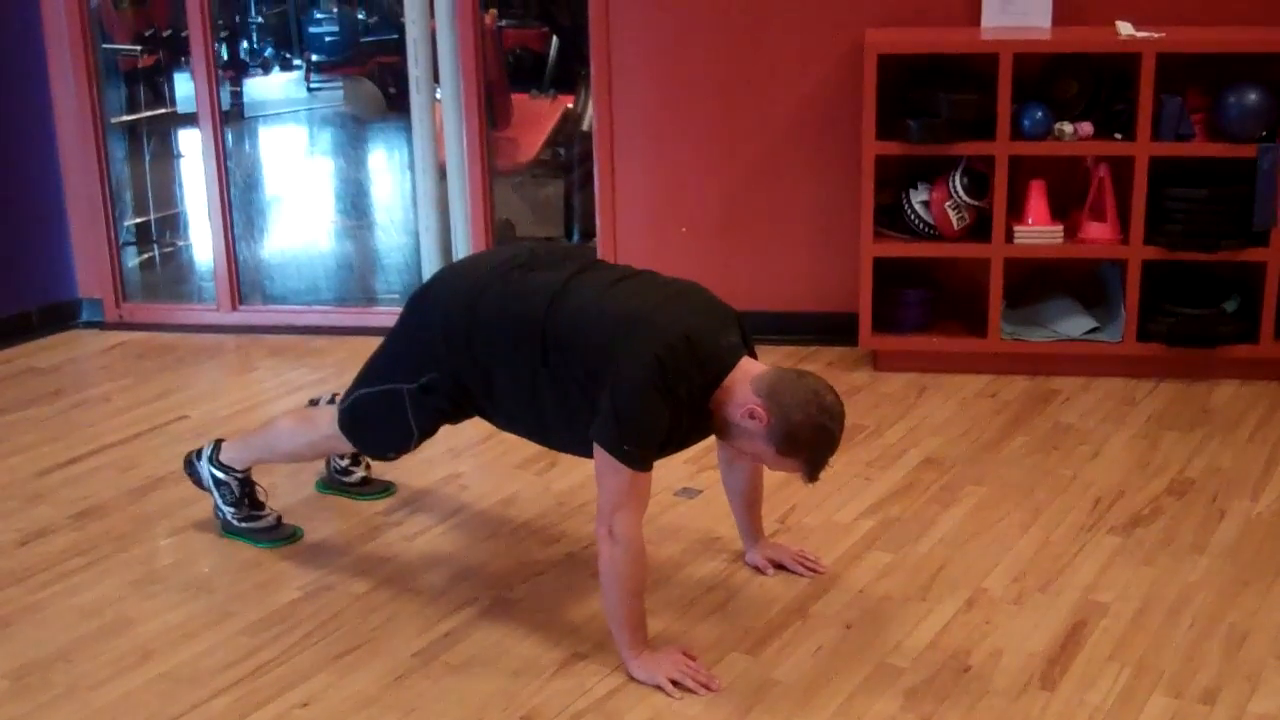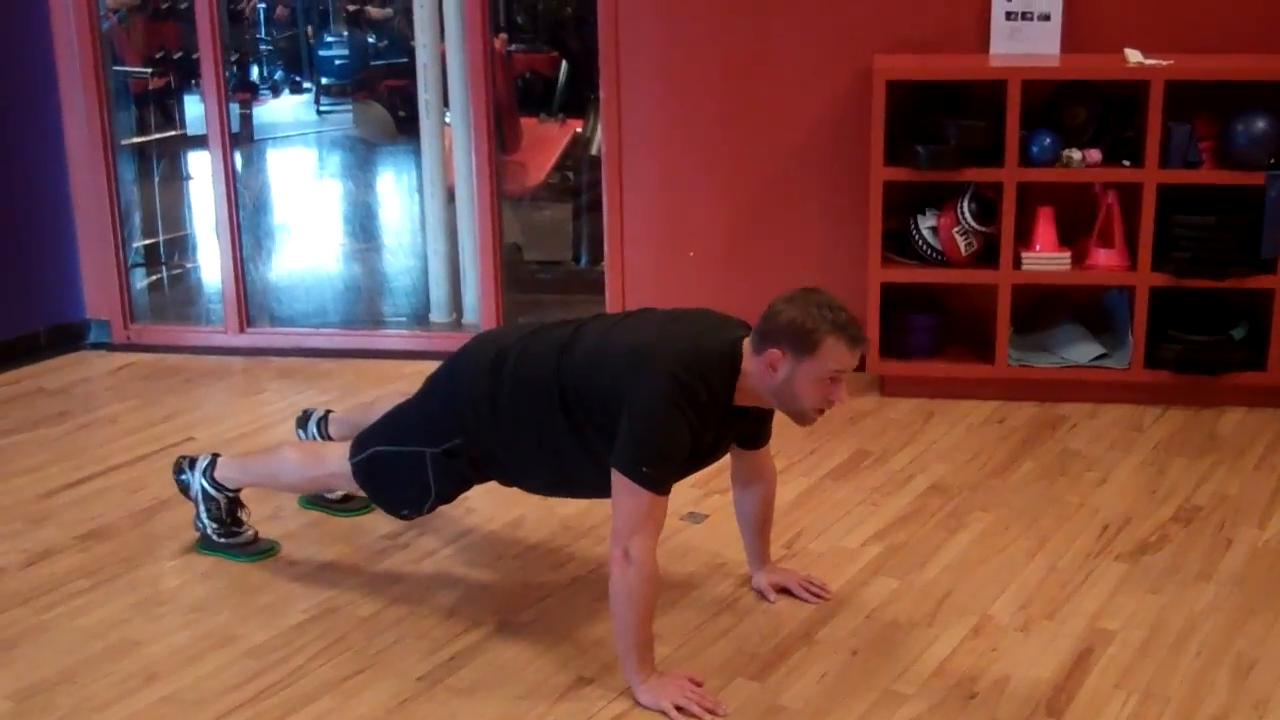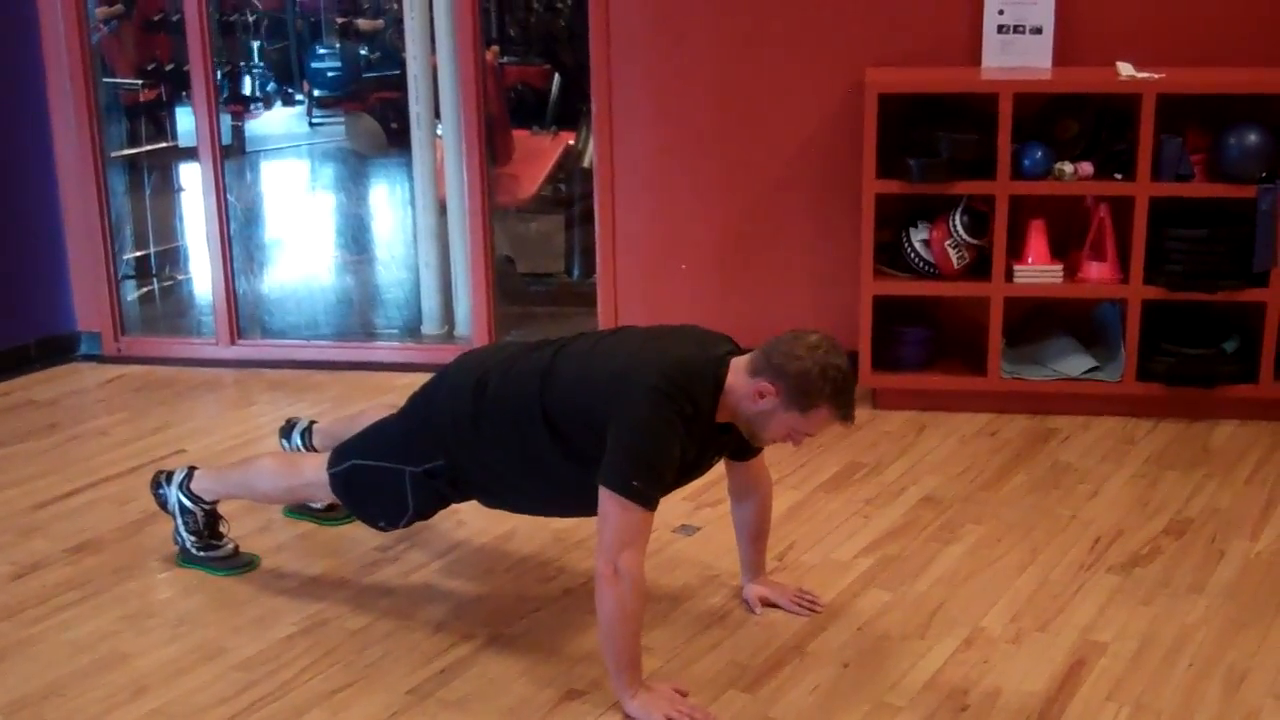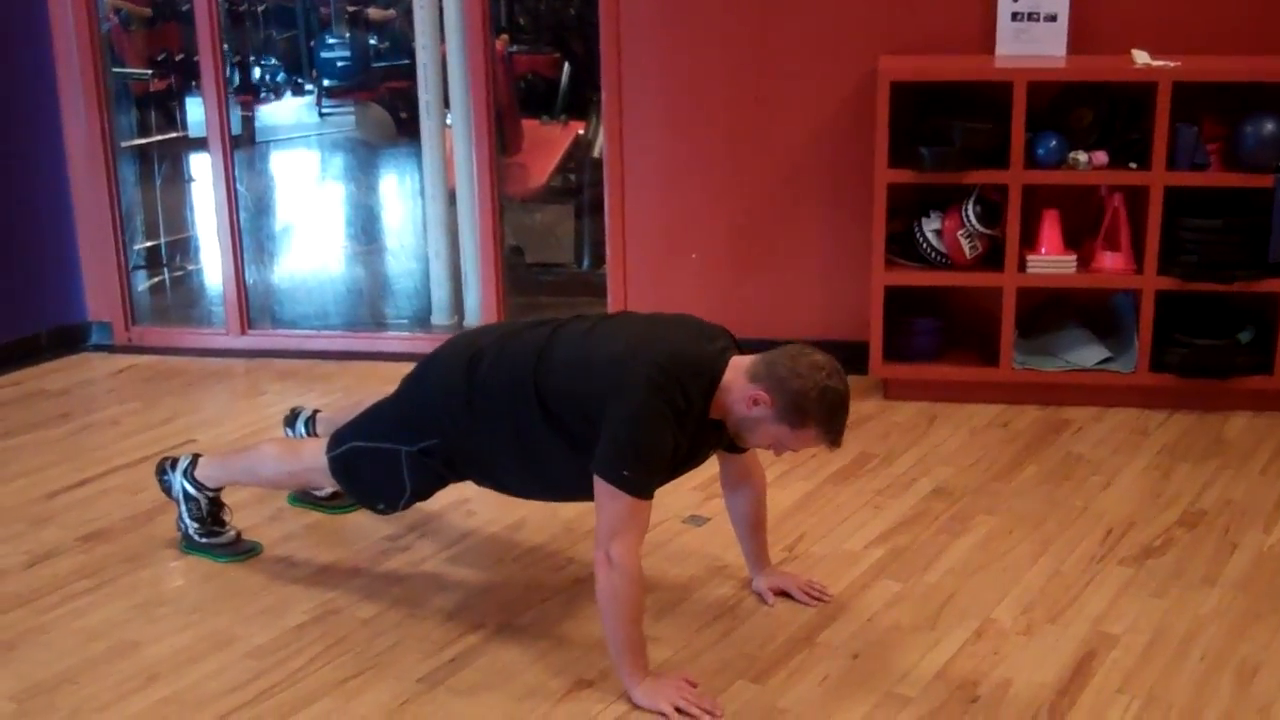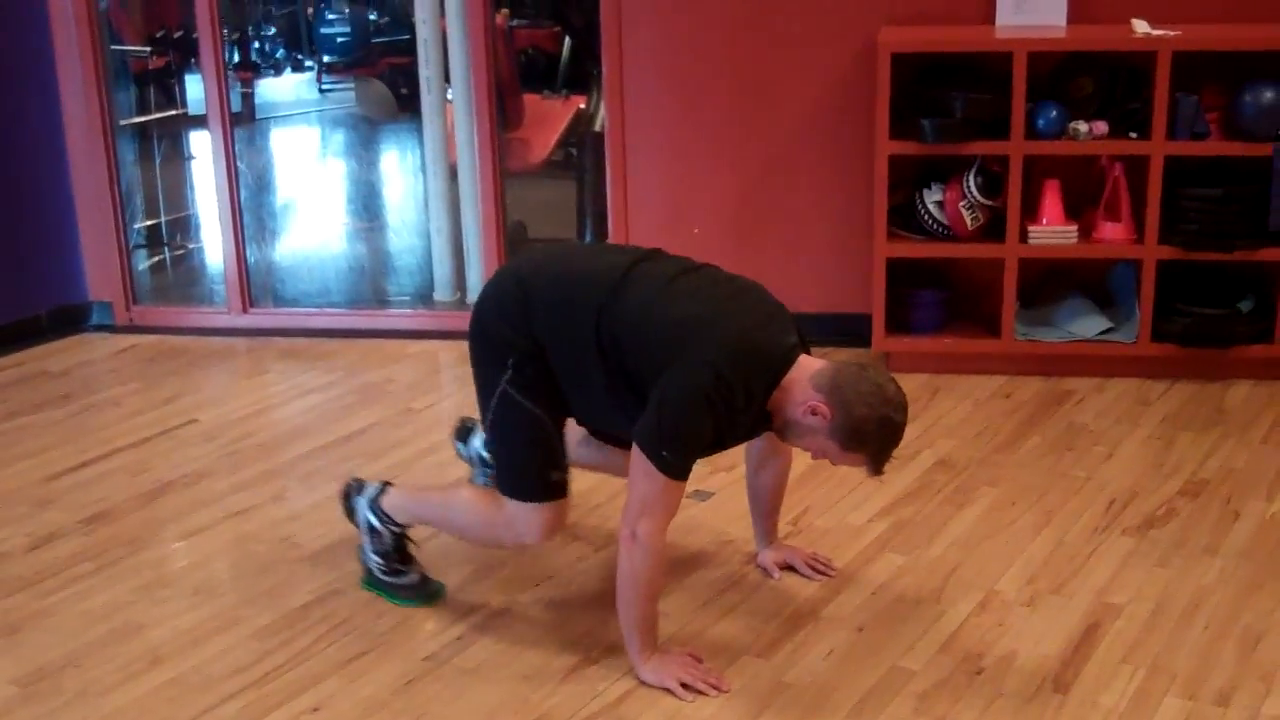
dt=0.7s
person 1, frame 1
left shoulder: (733, 356)
right shoulder: (652, 380)
left elbow: (737, 456)
right elbow: (617, 528)
left wrist: (755, 541)
right wrist: (637, 654)
left hip: (514, 292)
right hip: (461, 321)
right knee: (357, 427)
left ankle: (331, 402)
right ankle: (222, 462)
person 1, frame 2
left shoulder: (747, 365)
right shoulder: (671, 394)
left elbow: (753, 470)
right elbow: (631, 551)
left wrist: (761, 565)
left hip: (522, 377)
right hip: (484, 403)
left knee: (410, 422)
right knee: (356, 470)
left ankle: (322, 423)
right ankle: (213, 476)
person 1, frame 3
left shoulder: (736, 376)
right shoulder: (657, 409)
left elbow: (750, 483)
right elbow: (617, 564)
left wrist: (755, 576)
left hip: (504, 389)
right hip: (464, 426)
left knee: (395, 431)
right knee: (330, 479)
left ankle: (307, 434)
right ankle: (189, 490)
person 1, frame 4
left shoulder: (729, 371)
right shoulder: (653, 401)
left elbow: (740, 474)
right elbow: (615, 552)
left wrist: (760, 568)
left hip: (495, 378)
right hip: (457, 404)
right knee: (330, 464)
left ankle: (313, 422)
right ankle: (193, 477)
person 1, frame 5
left shoulder: (788, 352)
right shoulder: (709, 387)
left elbow: (769, 445)
right elbow: (641, 529)
left wrist: (768, 542)
right wrist: (643, 656)
left hip: (572, 304)
right hip: (517, 319)
left knee: (635, 456)
right knee: (534, 522)
left ankle: (490, 442)
right ankle: (383, 508)
